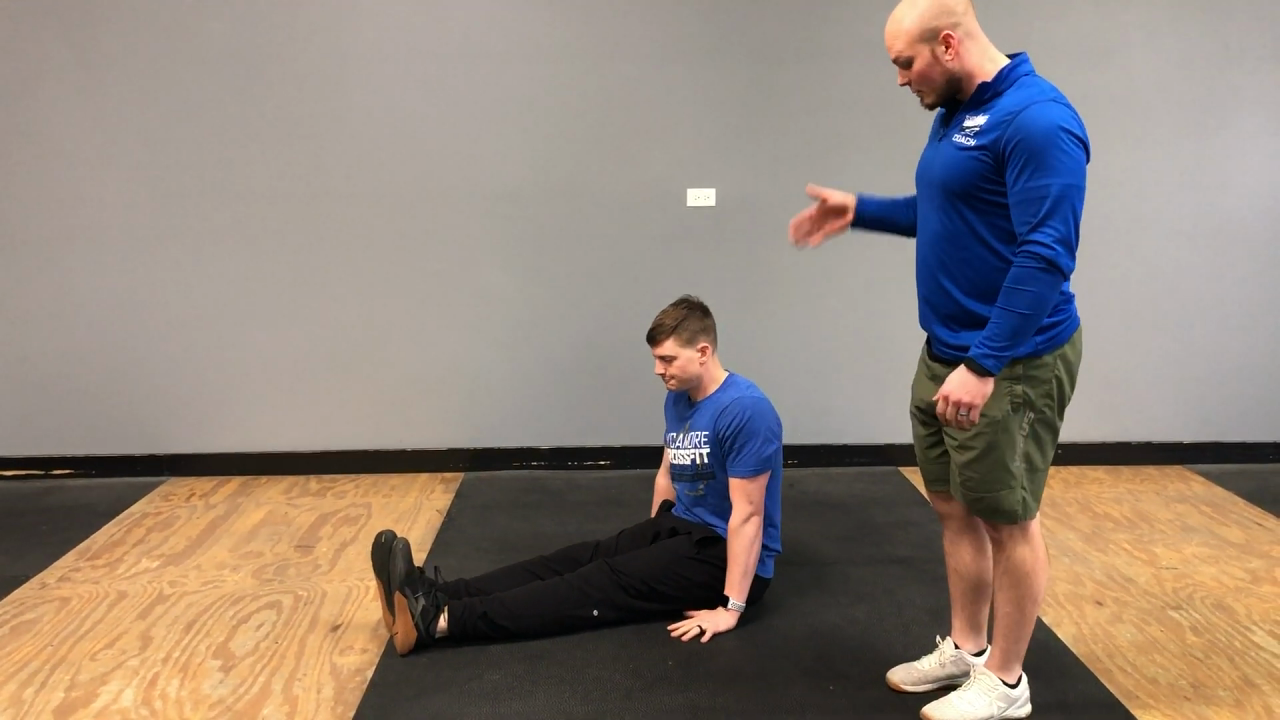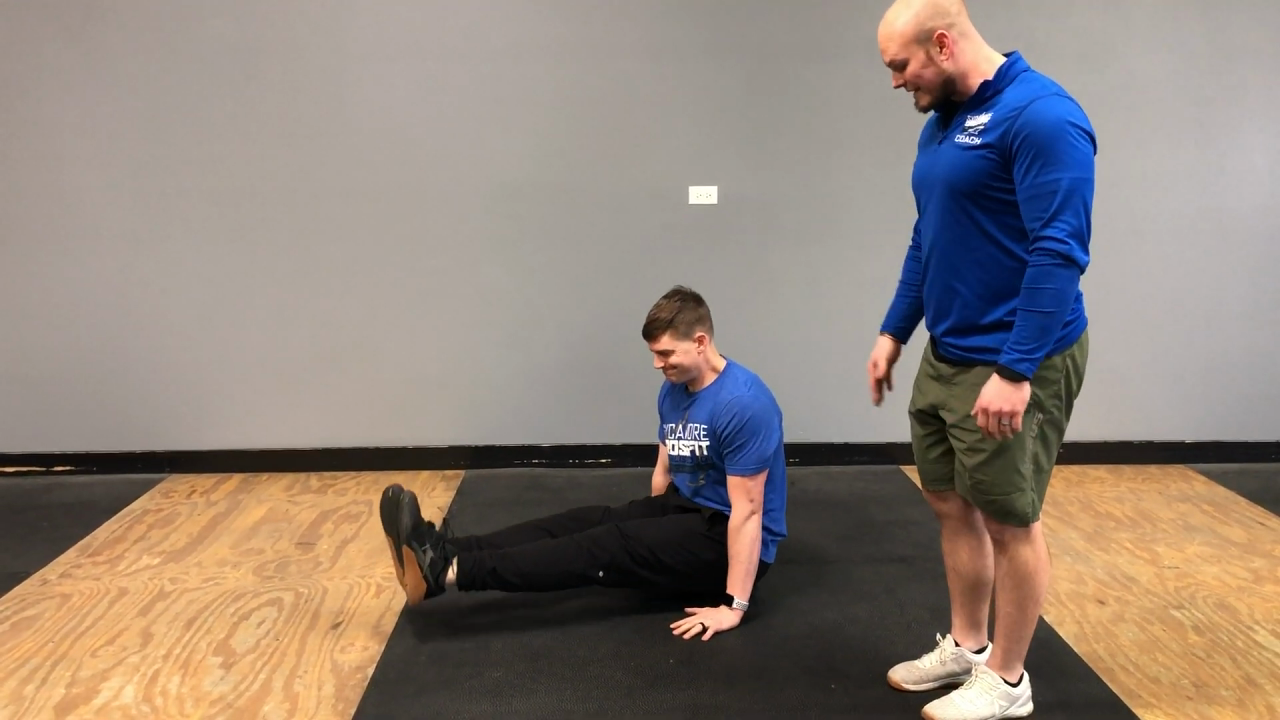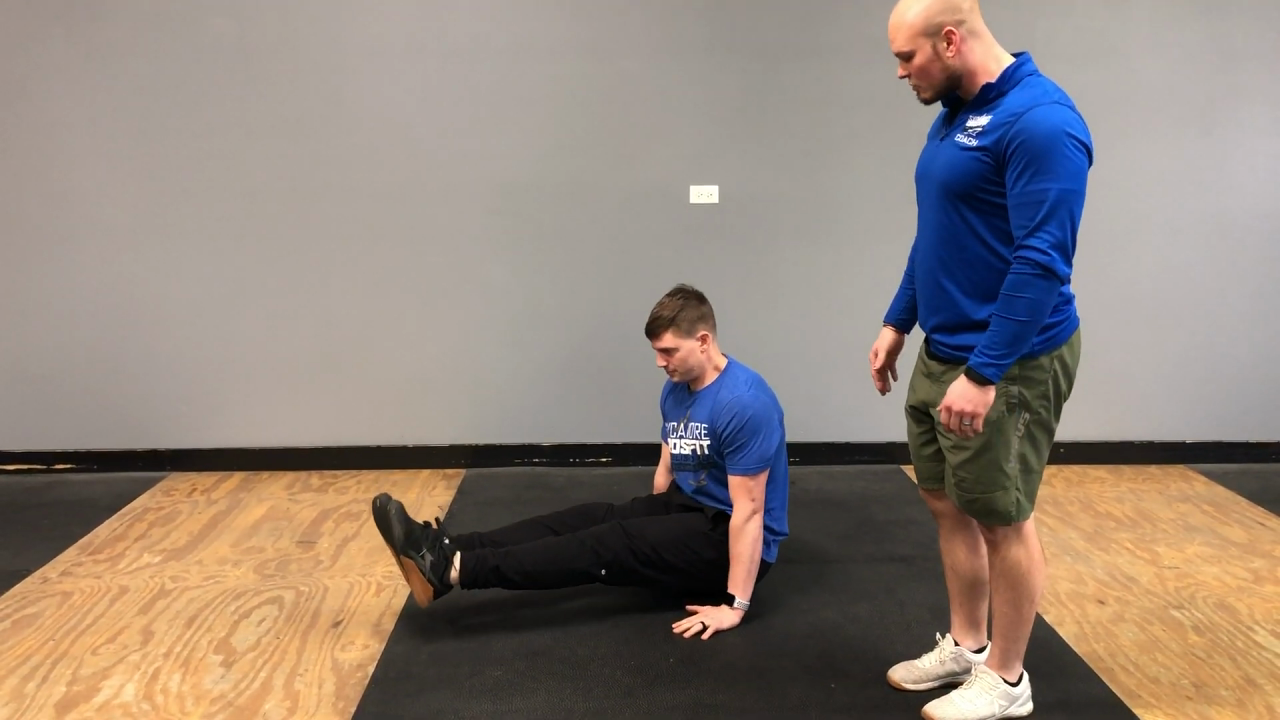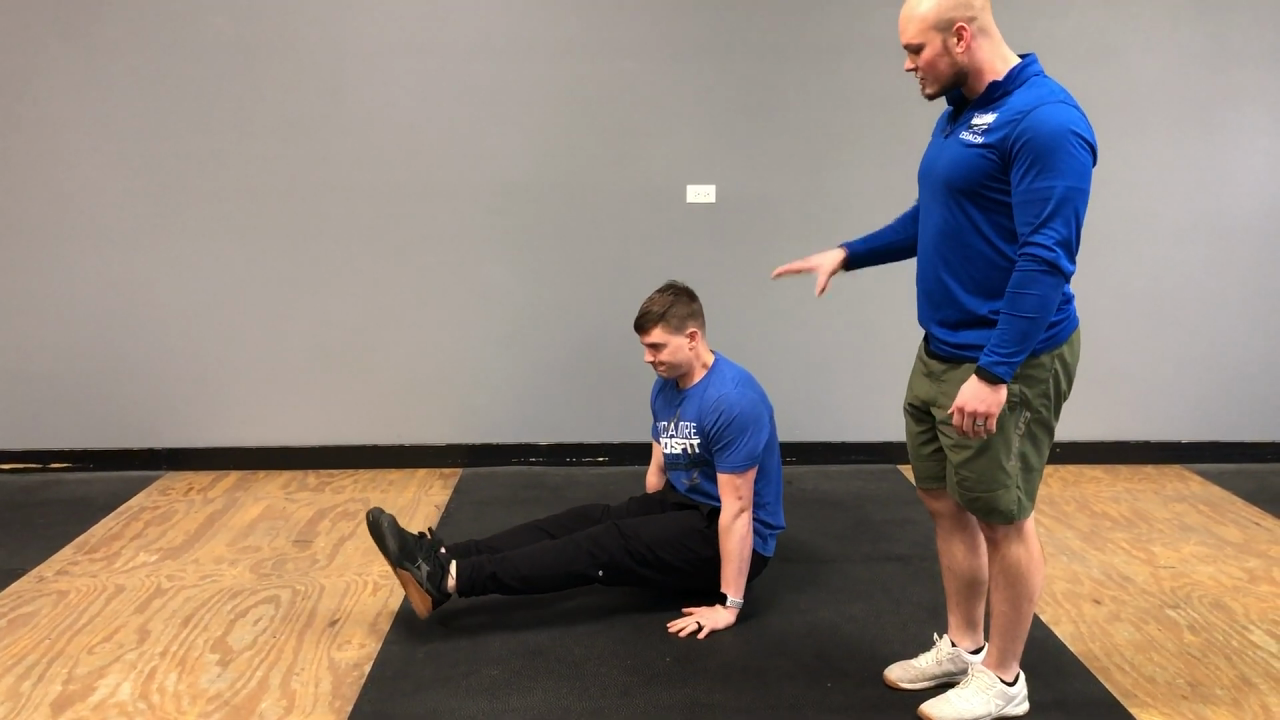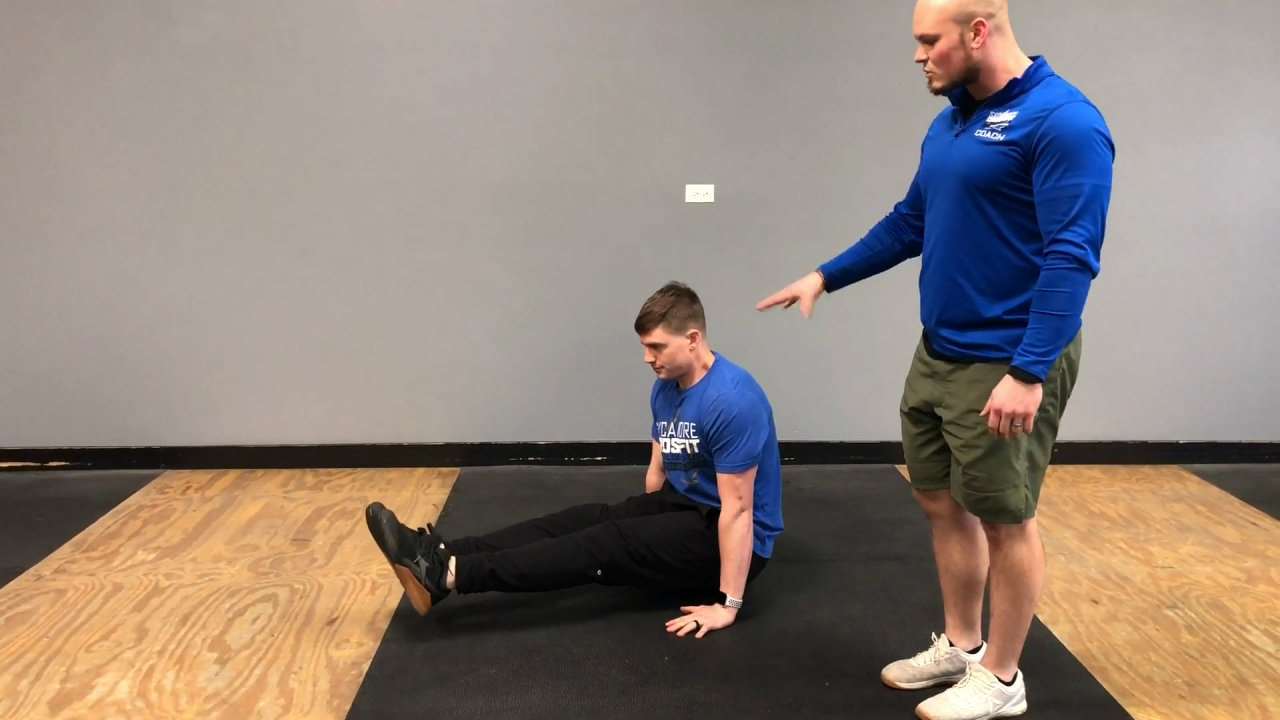
dt=0.5s
person 1, frame 1
left shoulder: (1038, 120)
right shoulder: (955, 115)
left elbow: (1045, 257)
left wrist: (985, 364)
right wrist: (859, 210)
left hip: (1010, 365)
right hip: (944, 352)
left knee: (1007, 519)
right knee: (954, 506)
right ankle: (964, 648)
person 1, frame 2
left shoulder: (1041, 116)
right shoulder: (941, 123)
left elbow: (1059, 253)
left wrist: (1014, 370)
right wrist: (893, 333)
left hip: (1014, 365)
right hip: (946, 357)
left knee: (1009, 519)
right knee: (952, 504)
right ankle: (965, 646)
person 1, frame 3
left shoulder: (1040, 122)
right shoulder: (954, 116)
left elbow: (1042, 262)
left wrist: (983, 373)
right wrist: (897, 321)
left hip: (1007, 363)
right hip: (942, 353)
left knee: (1002, 519)
right knee: (946, 504)
right ankle: (965, 645)
person 1, frame 4
left shoulder: (1045, 121)
right shoulder: (959, 115)
left elbow: (1046, 259)
left wrist: (995, 372)
right wrist: (847, 252)
left hip: (1006, 362)
right hip: (939, 352)
left knee: (1002, 518)
right knee: (946, 504)
right ankle: (962, 645)
person 1, frame 5
left shoulder: (1062, 121)
right shoulder: (949, 123)
left elbow: (1071, 257)
right elbow: (909, 224)
left wrist: (1027, 373)
right wrist: (826, 277)
left hip: (1006, 364)
right hip: (937, 352)
left knee: (1005, 519)
right knee: (940, 501)
right ankle: (958, 645)
person 2, frame 1
left shoulder: (745, 410)
right shoulder: (679, 399)
left elbow: (748, 514)
left wrist: (731, 608)
right wrist: (649, 545)
left hip: (726, 557)
right hip: (685, 529)
left knee: (603, 583)
right knee: (579, 558)
left ankle: (438, 620)
right ankle: (437, 598)
person 2, frame 2
left shoulder: (743, 404)
right shoulder: (674, 390)
left elbow: (747, 511)
right elbow: (664, 471)
left wrist: (733, 606)
right wrist: (651, 530)
left hip: (729, 540)
right hip: (689, 511)
left knee: (609, 546)
right knee: (589, 521)
left ankle: (448, 572)
right ankle: (445, 556)
person 2, frame 3
left shoulder: (745, 403)
right shoulder: (676, 390)
left elbow: (748, 511)
left wrist: (735, 605)
right wrist: (653, 528)
left hip: (728, 539)
right hip: (690, 507)
left knee: (611, 544)
right knee: (590, 518)
left ankle: (451, 569)
right ankle: (446, 553)
person 2, frame 4
left shoulder: (732, 401)
right shoulder: (667, 388)
left elbow: (737, 508)
right elbow: (659, 469)
left wrist: (729, 605)
right wrist: (648, 528)
left hip: (737, 539)
right hip: (686, 507)
left knee: (608, 544)
right knee: (589, 519)
left ankle: (449, 578)
right ankle: (444, 562)
person 2, frame 5
left shoulder: (732, 401)
right shoulder: (666, 388)
left elbow: (737, 509)
right elbow: (659, 468)
left wrist: (728, 605)
right wrist: (647, 524)
left hip: (727, 536)
right hip: (683, 507)
left knee: (606, 544)
right knee: (586, 519)
left ankle: (447, 575)
right ankle: (442, 558)
